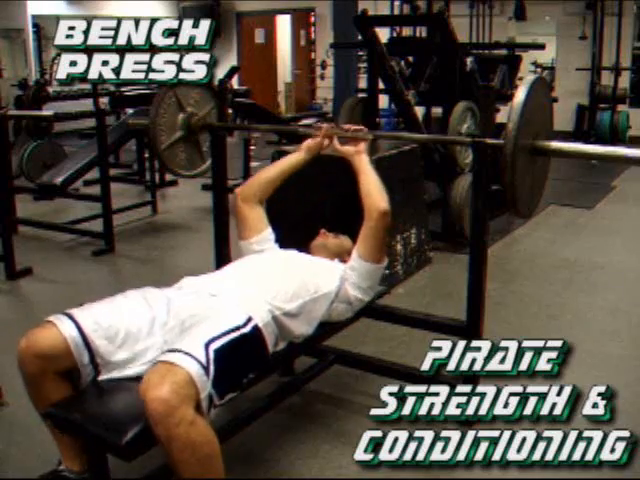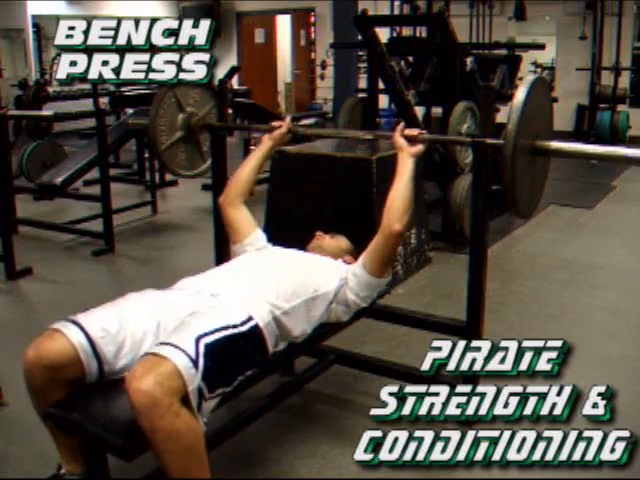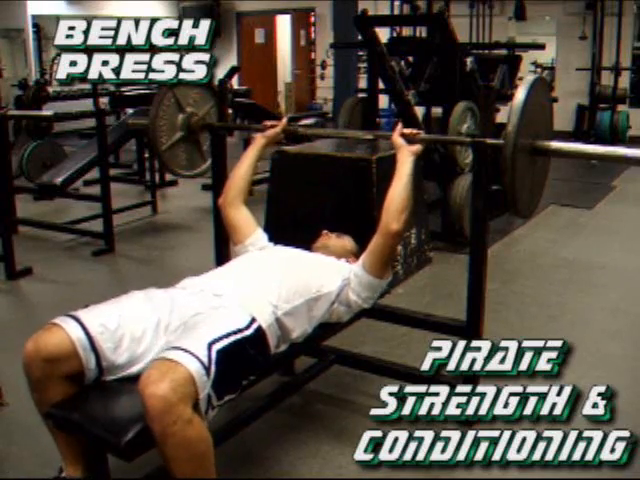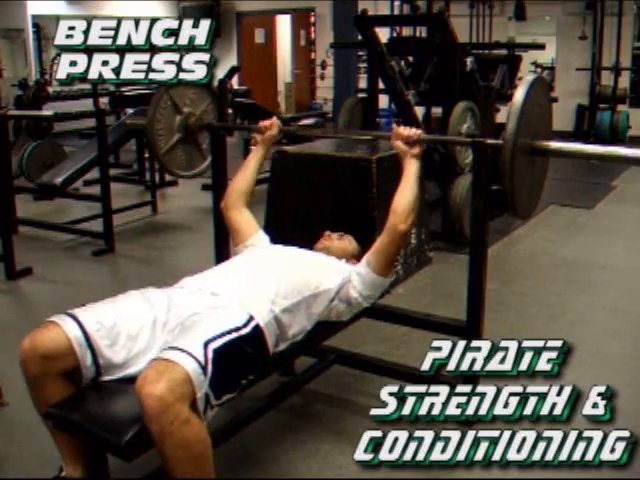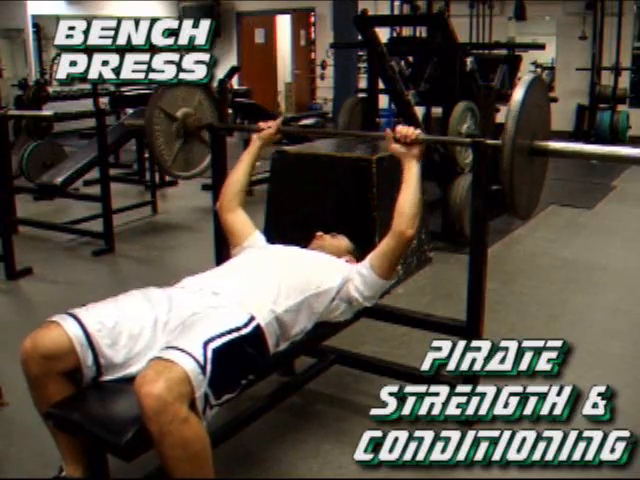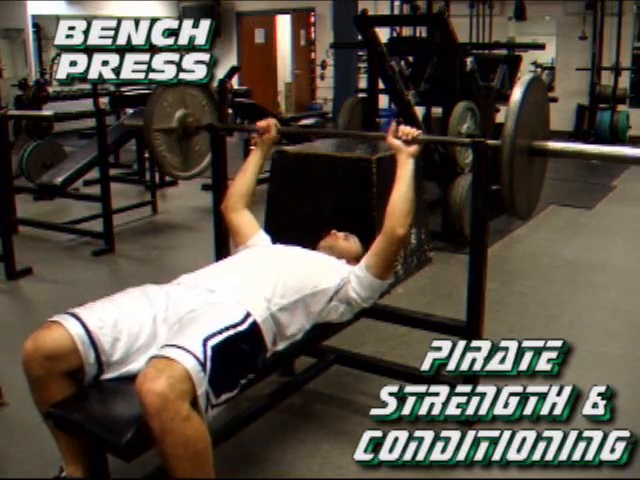
dt=0.4s
person 1, frame 1
left shoulder: (346, 284)
right shoulder: (273, 257)
left elbow: (379, 214)
right elbow: (246, 198)
left wrist: (357, 158)
right wrist: (304, 154)
left hip: (240, 319)
right hip: (180, 300)
left knee: (164, 396)
right knee: (37, 349)
person 1, frame 2
left shoulder: (346, 284)
right shoulder: (267, 255)
left elbow: (392, 229)
right elbow: (230, 202)
left wrist: (404, 157)
right wrist: (267, 145)
left hip: (238, 319)
right hip: (180, 300)
left knee: (149, 387)
right knee: (43, 358)
person 1, frame 3
left shoulder: (347, 284)
right shoulder: (269, 254)
left elbow: (390, 228)
right elbow: (230, 203)
left wrist: (404, 156)
right wrist: (259, 142)
left hip: (240, 319)
right hip: (180, 301)
left knee: (162, 393)
right knee: (43, 352)
person 1, frame 4
left shoulder: (348, 283)
right shoulder: (269, 253)
left elbow: (397, 229)
right elbow: (233, 206)
left wrist: (410, 161)
right wrist: (261, 147)
left hip: (238, 320)
right hip: (178, 300)
left knee: (160, 393)
right knee: (40, 349)
person 1, frame 5
left shoulder: (347, 282)
right shoulder: (268, 253)
left elbow: (402, 234)
right elbow: (228, 208)
left wrist: (410, 162)
right wrist: (256, 146)
left hip: (238, 321)
right hip: (178, 300)
left knee: (158, 393)
right knee: (42, 348)
person 1, frame 6
left shoulder: (347, 283)
right shoulder: (271, 253)
left elbow: (394, 233)
right elbow: (234, 208)
left wrist: (404, 158)
right wrist: (261, 148)
left hip: (235, 318)
right hip: (175, 297)
left knee: (160, 390)
right knee: (42, 350)
